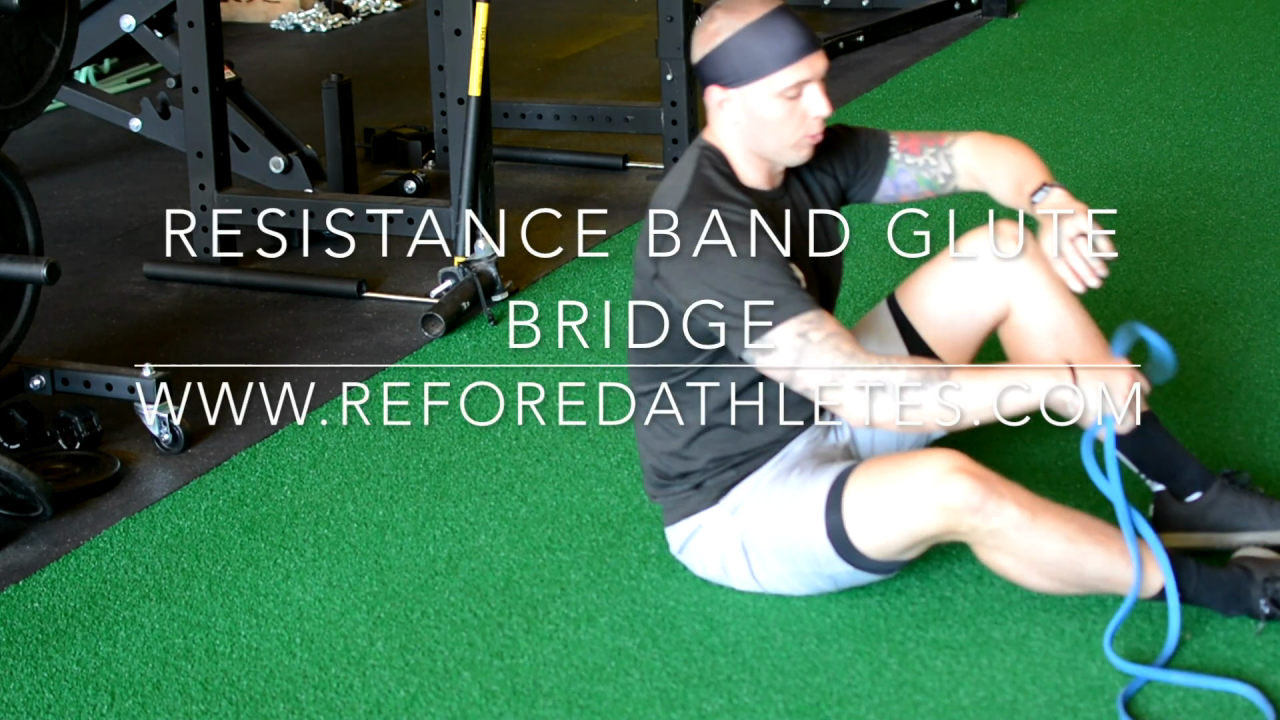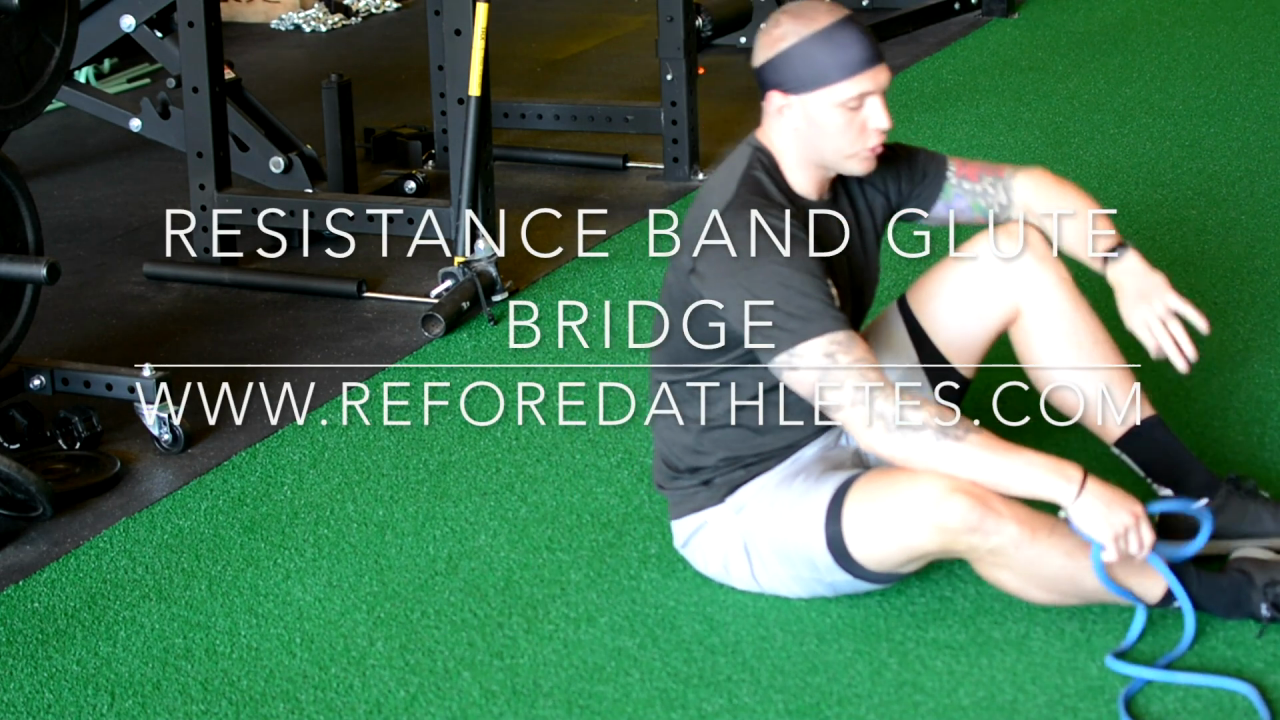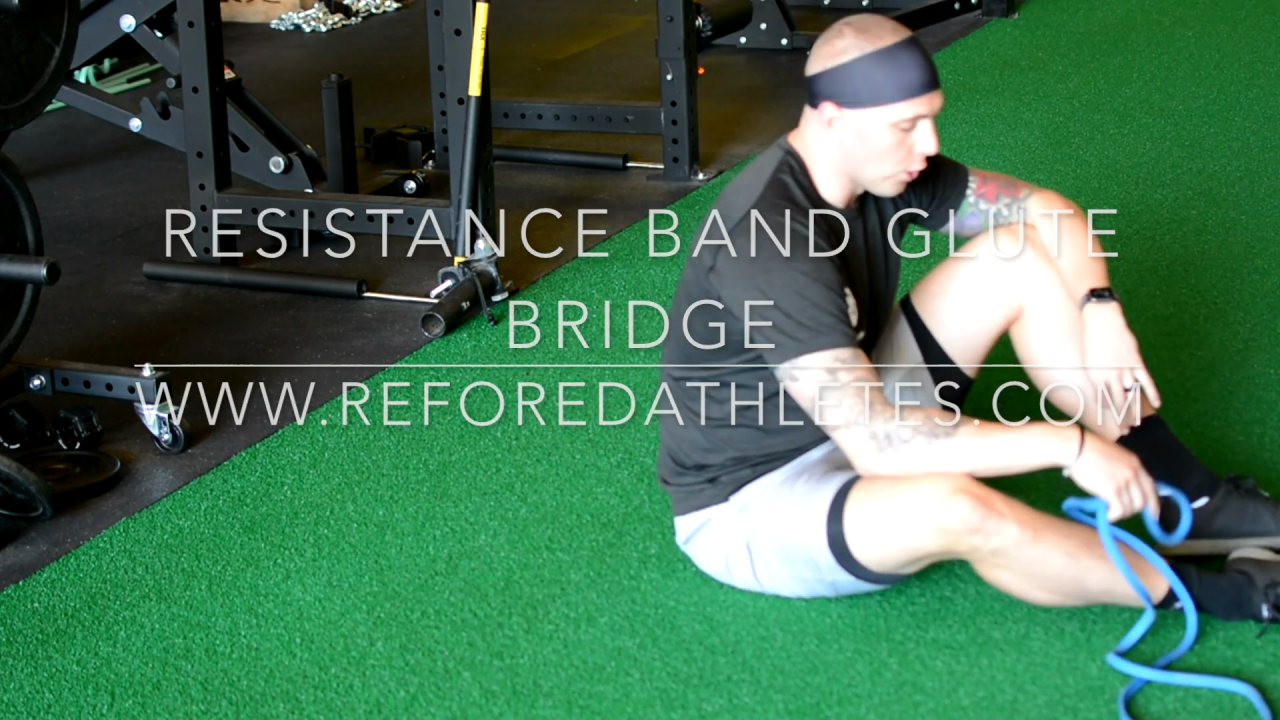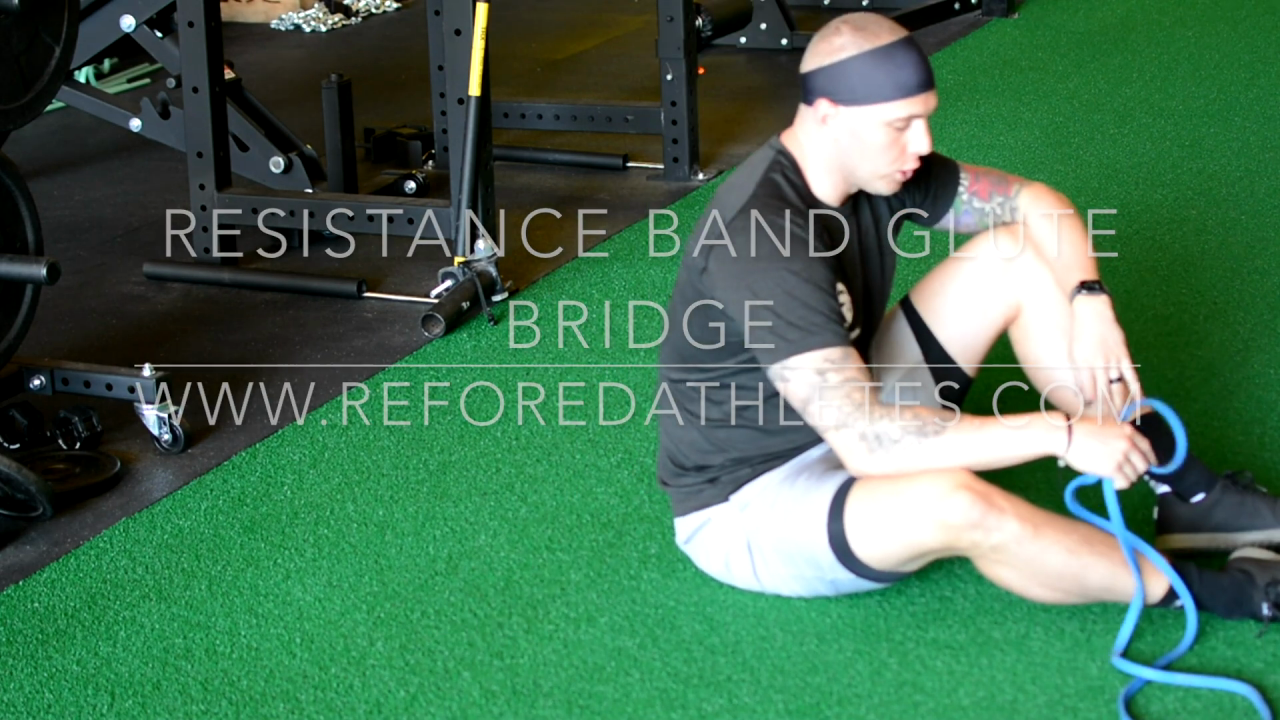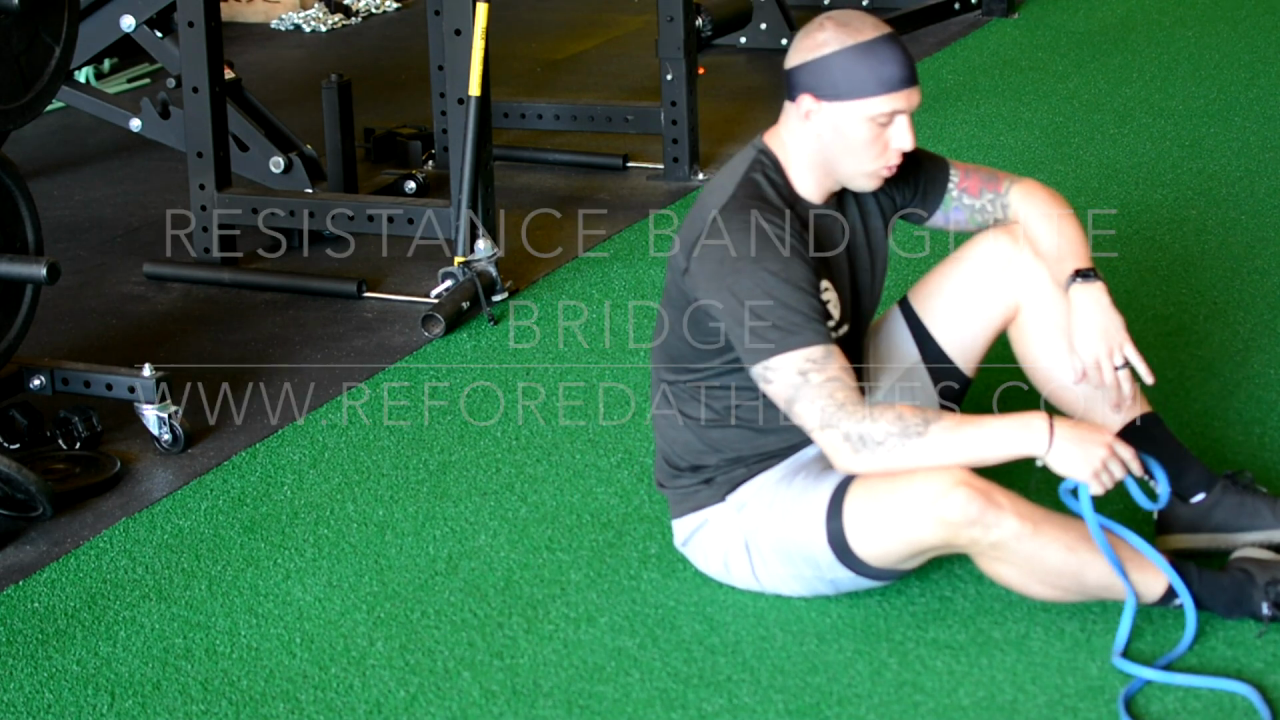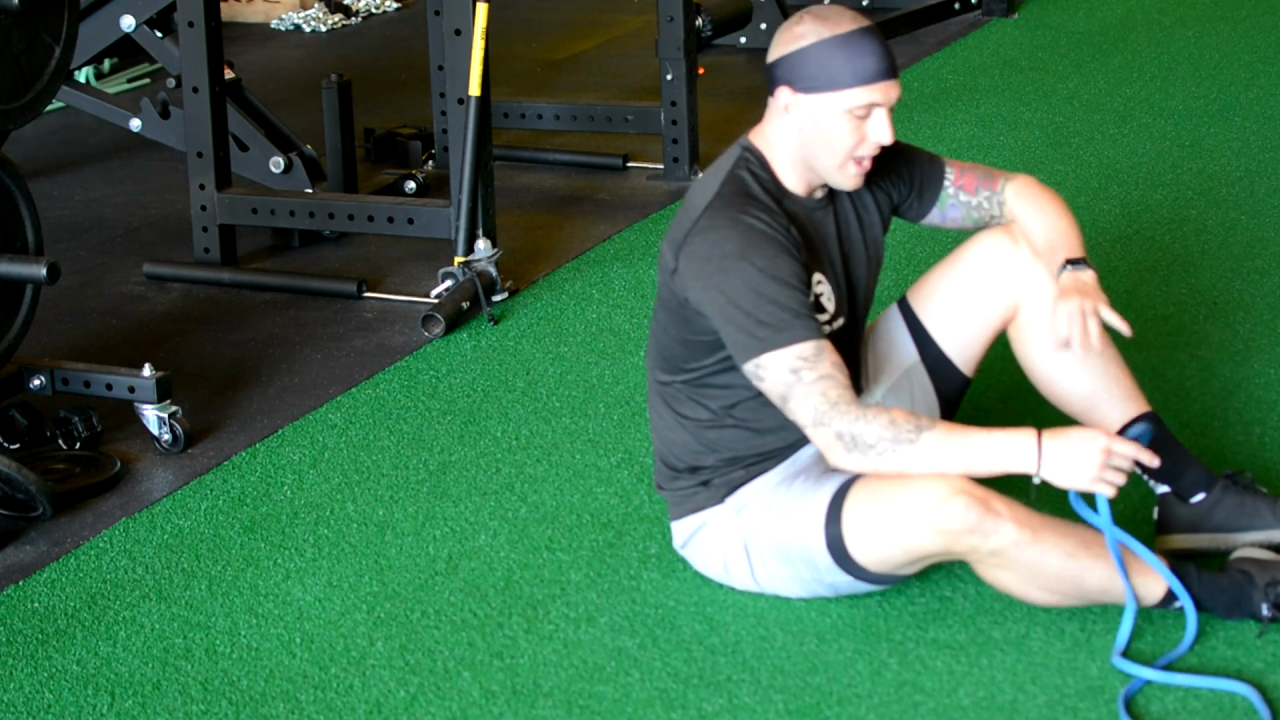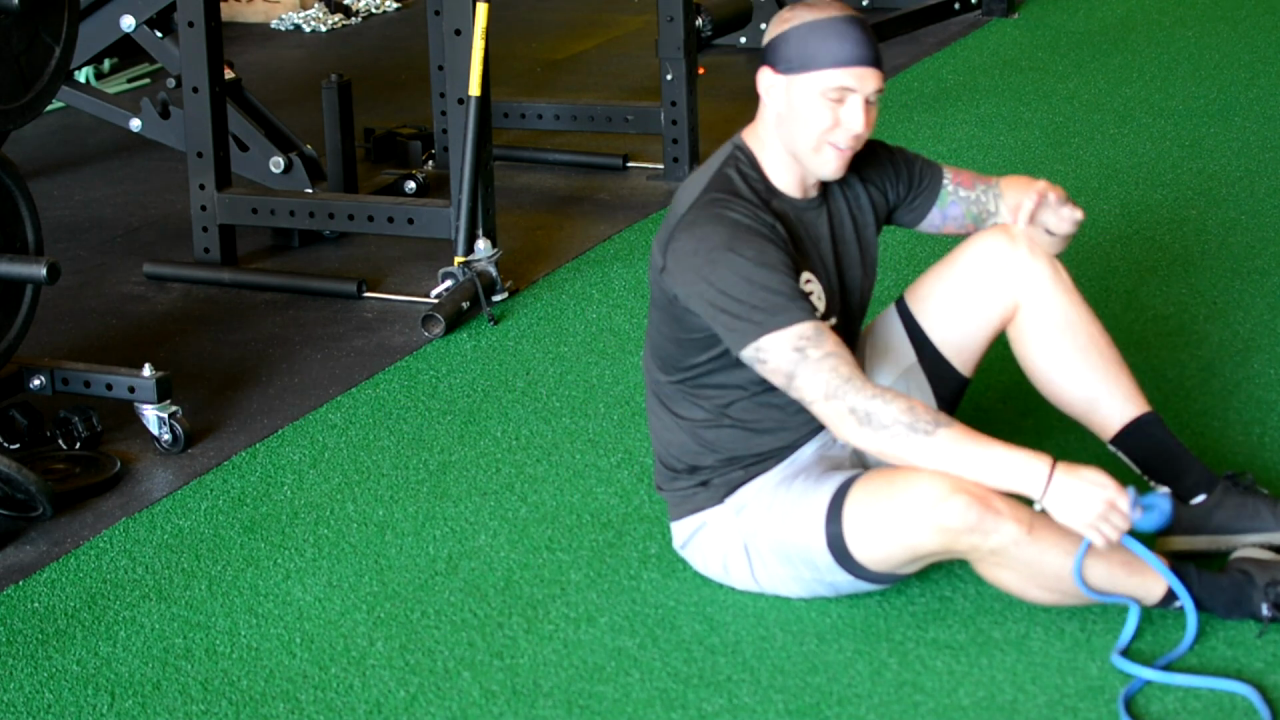
dt=0.2s
person 1, frame 1
left shoulder: (807, 153)
right shoulder: (706, 233)
left elbow: (977, 150)
right elbow: (859, 394)
left wrist: (1047, 200)
right wrist: (1063, 382)
left hip: (822, 421)
right hip: (739, 511)
left knee: (1003, 256)
right knee: (953, 486)
left ankle: (1189, 493)
right ankle: (1211, 588)
person 1, frame 2
left shoulder: (854, 160)
right shoulder: (744, 236)
left elbow: (1031, 189)
right elbow: (880, 423)
left wrist: (1124, 265)
right wrist: (1073, 487)
left hip: (836, 422)
right hip: (747, 510)
left knee: (1016, 254)
right knee: (955, 506)
left ankle: (1188, 493)
right ankle: (1203, 591)
person 1, frame 3
left shoulder: (884, 166)
right shoulder: (766, 243)
left elbow: (1048, 211)
right elbow: (876, 444)
left wrist: (1102, 311)
right wrist: (1069, 446)
left hip: (845, 419)
right hip: (749, 507)
left knee: (1020, 255)
right knee: (956, 506)
left ankle: (1187, 497)
right ankle: (1209, 591)
person 1, frame 4
left shoulder: (878, 163)
right shoulder: (761, 242)
left elbow: (1037, 204)
right elbow: (868, 444)
left wrist: (1088, 302)
right wrist: (1061, 433)
left hip: (842, 417)
right hip: (748, 507)
left knee: (1019, 254)
right knee: (959, 503)
left ankle: (1188, 494)
right ankle: (1206, 590)
person 1, frame 5
left shoulder: (864, 162)
right shoulder: (744, 242)
left elbow: (1027, 199)
right elbow: (851, 442)
left wrist: (1086, 291)
right wrist: (1044, 435)
left hip: (838, 414)
right hip: (746, 507)
left knee: (1013, 253)
right knee: (957, 499)
left ankle: (1188, 496)
right ankle: (1204, 588)
person 1, frame 6
left shoulder: (859, 160)
right shoulder: (731, 239)
left elbow: (1020, 194)
right elbow: (844, 439)
left wrist: (1075, 275)
right wrist: (1039, 451)
left hip: (834, 413)
right hip: (745, 508)
left knee: (1012, 252)
right knee: (954, 509)
left ankle: (1190, 495)
right ankle: (1203, 591)
person 1, frame 7
left shoulder: (853, 163)
right shoulder: (717, 235)
left elbow: (1007, 195)
right elbow: (852, 412)
left wrist: (1043, 217)
right wrist: (1047, 479)
left hip: (834, 418)
right hip: (746, 509)
left knee: (1010, 253)
right knee: (955, 506)
left ankle: (1191, 496)
right ankle: (1200, 590)
